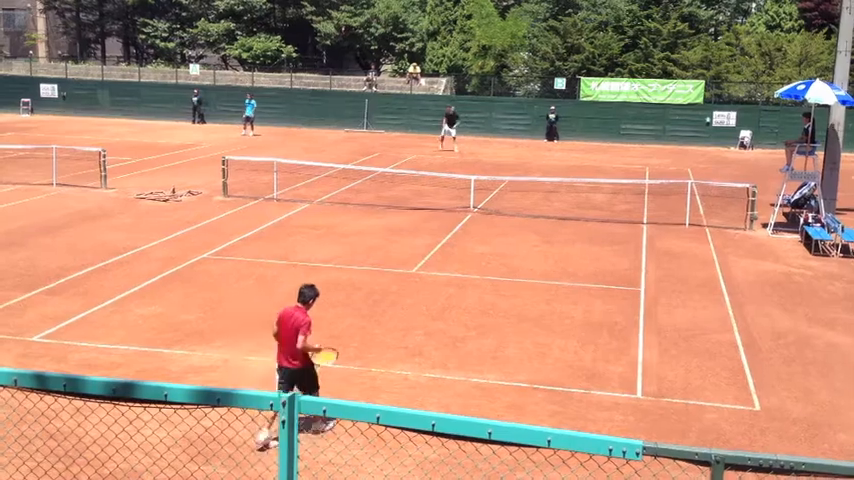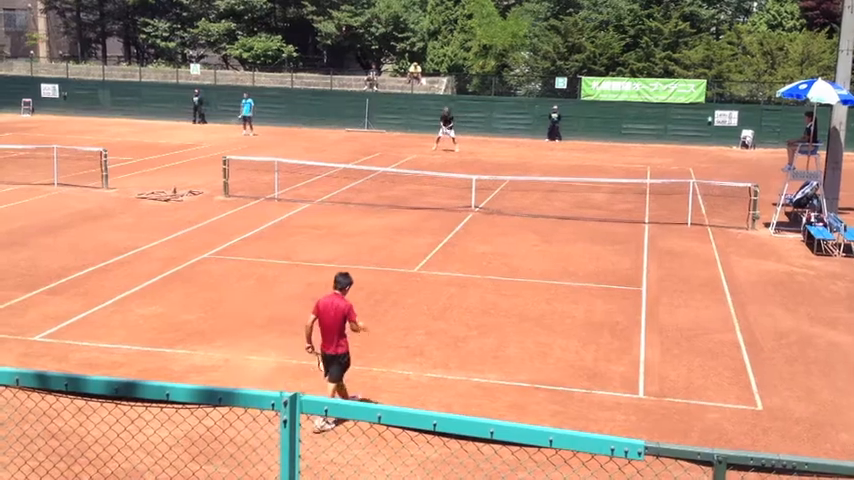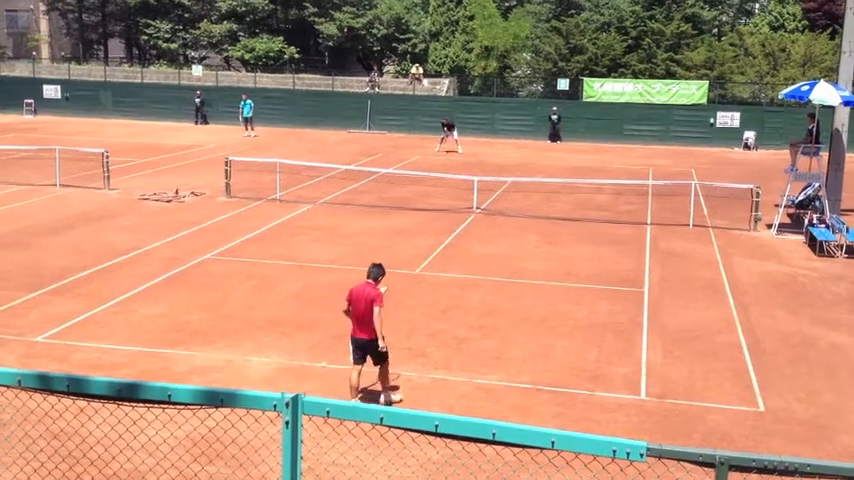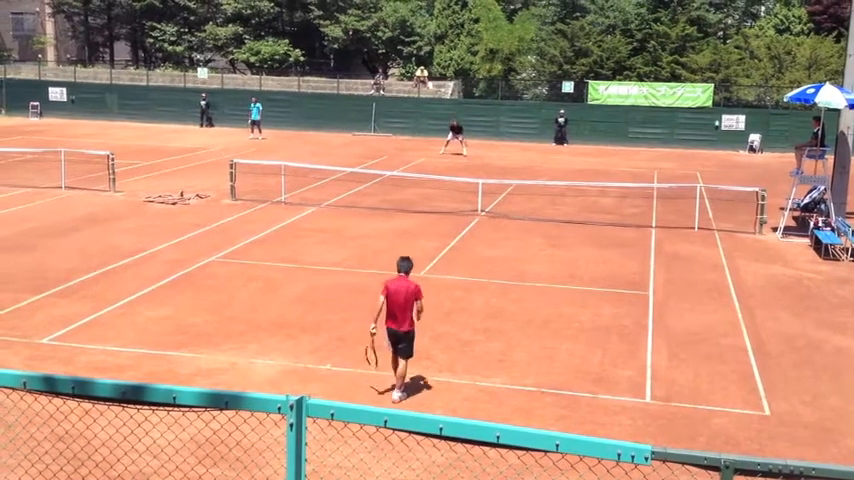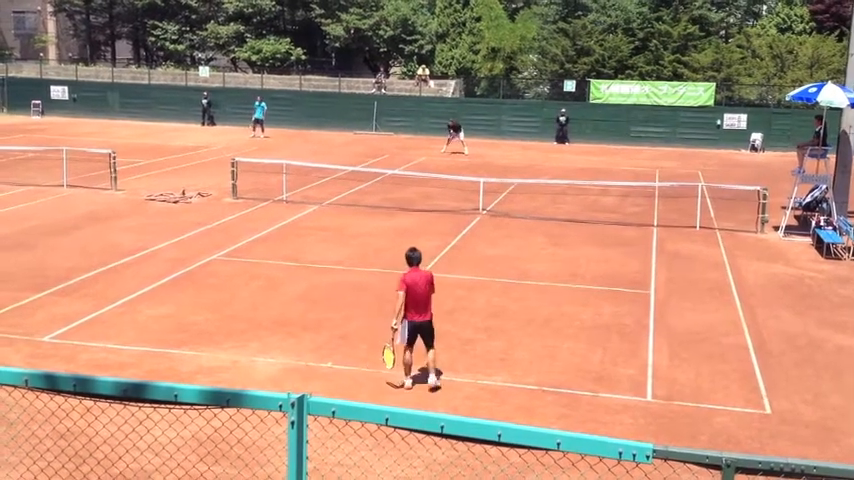
dt=0.5s
person 1, frame 1
left shoulder: (284, 312)
right shoulder: (305, 320)
left elbow: (275, 334)
right elbow: (300, 346)
right wrist: (315, 348)
left hip: (283, 365)
right hip: (300, 366)
right knee: (313, 395)
left ankle: (264, 435)
right ankle: (318, 424)
person 1, frame 2
left shoulder: (321, 301)
right shoulder: (346, 305)
left elbow: (309, 324)
right elbow: (354, 328)
left wrist: (308, 342)
right wrist: (361, 327)
left hip: (325, 350)
right hip: (340, 351)
left knee: (336, 378)
right knee: (332, 384)
right ankle: (322, 420)
person 1, frame 3
left shoulder: (354, 289)
right shoulder: (376, 293)
left elbow: (346, 310)
right elbow: (376, 317)
right wrist: (381, 339)
left hip: (356, 337)
right hip: (371, 338)
left knee: (356, 368)
right knee: (383, 364)
left ankle: (353, 400)
right ankle: (386, 395)
person 1, frame 4
left shoulder: (388, 284)
right shoulder: (414, 287)
left elbow: (380, 305)
right elbow: (419, 309)
left wrist: (374, 323)
right wrist: (418, 316)
left hip: (391, 327)
right hip: (406, 329)
left knee: (395, 354)
right knee: (403, 360)
left ankle: (398, 384)
right ankle: (398, 392)
person 1, frame 5
left shoulder: (405, 278)
right shoulder: (428, 275)
left elbow: (400, 299)
left wrist: (395, 319)
left hip: (410, 320)
right hip: (426, 319)
left knee: (408, 349)
right knee: (430, 348)
left ankle: (408, 379)
right ankle: (432, 377)
